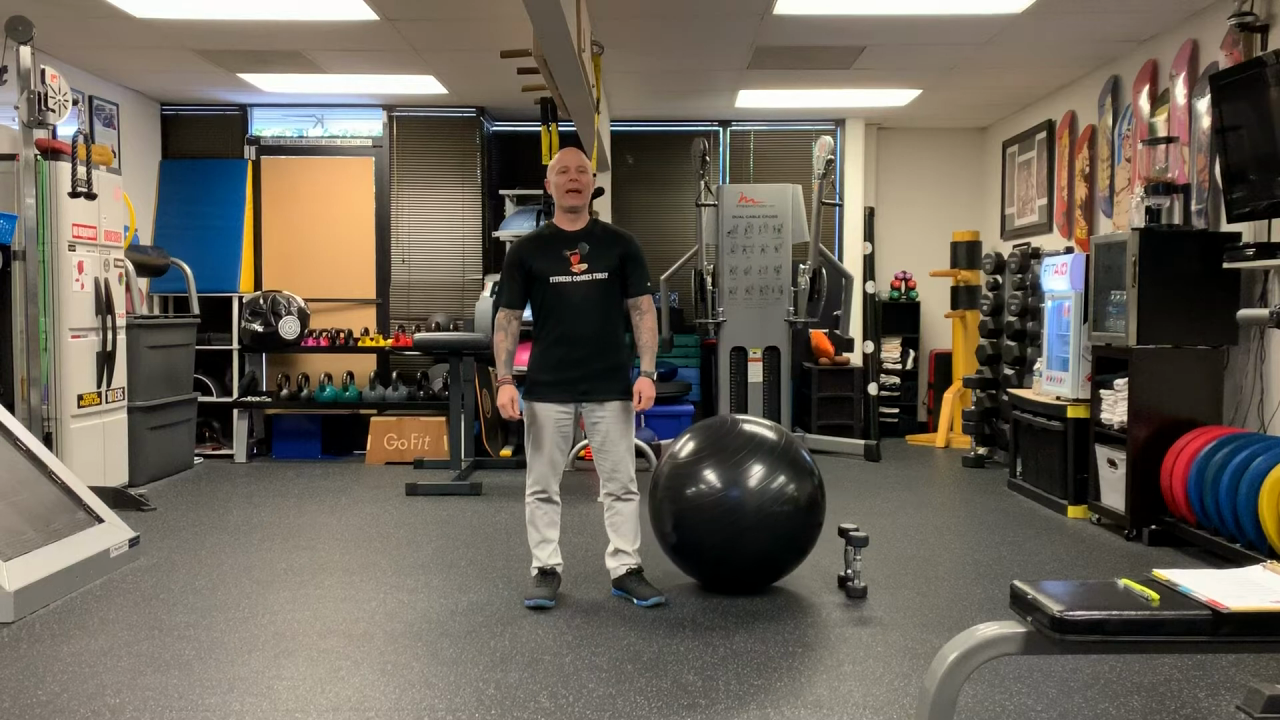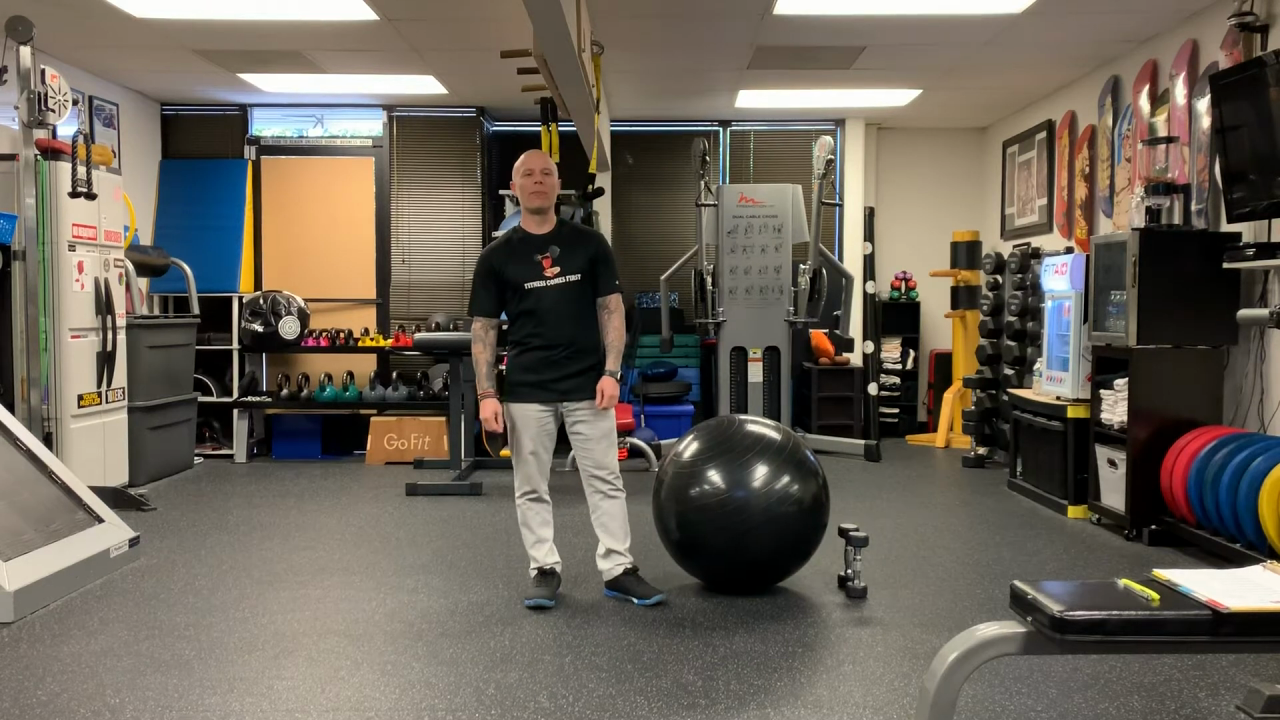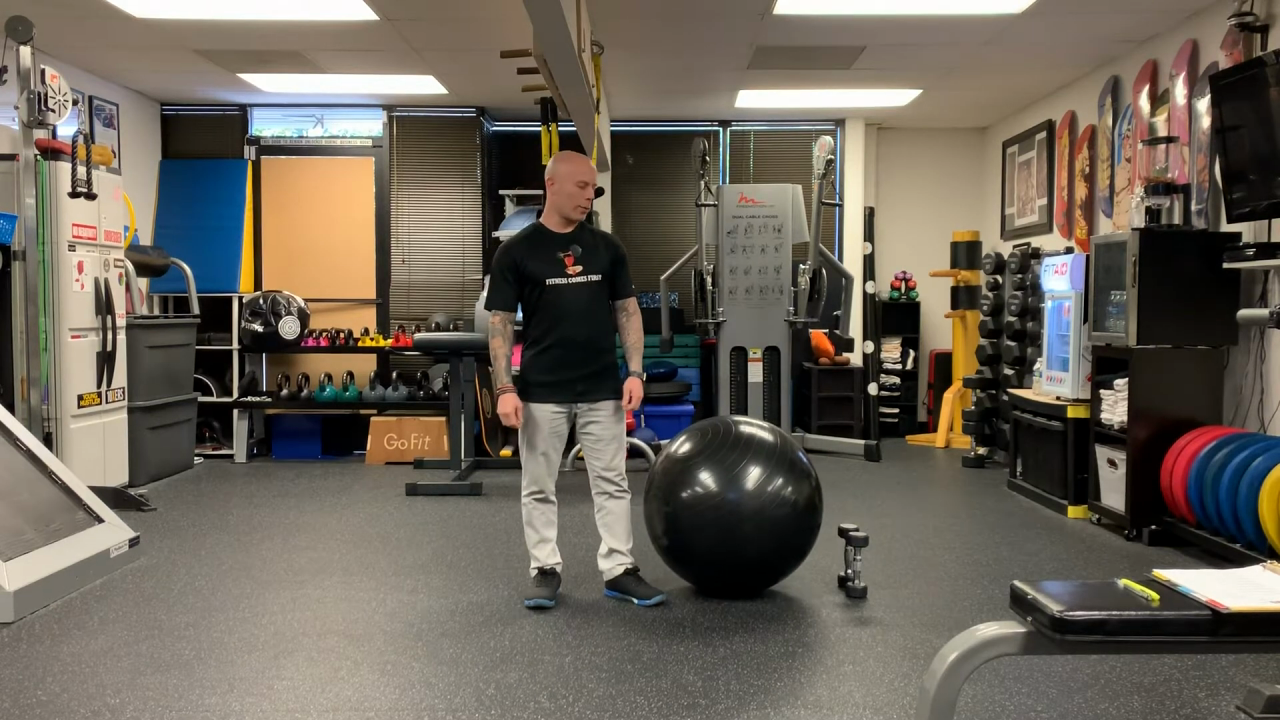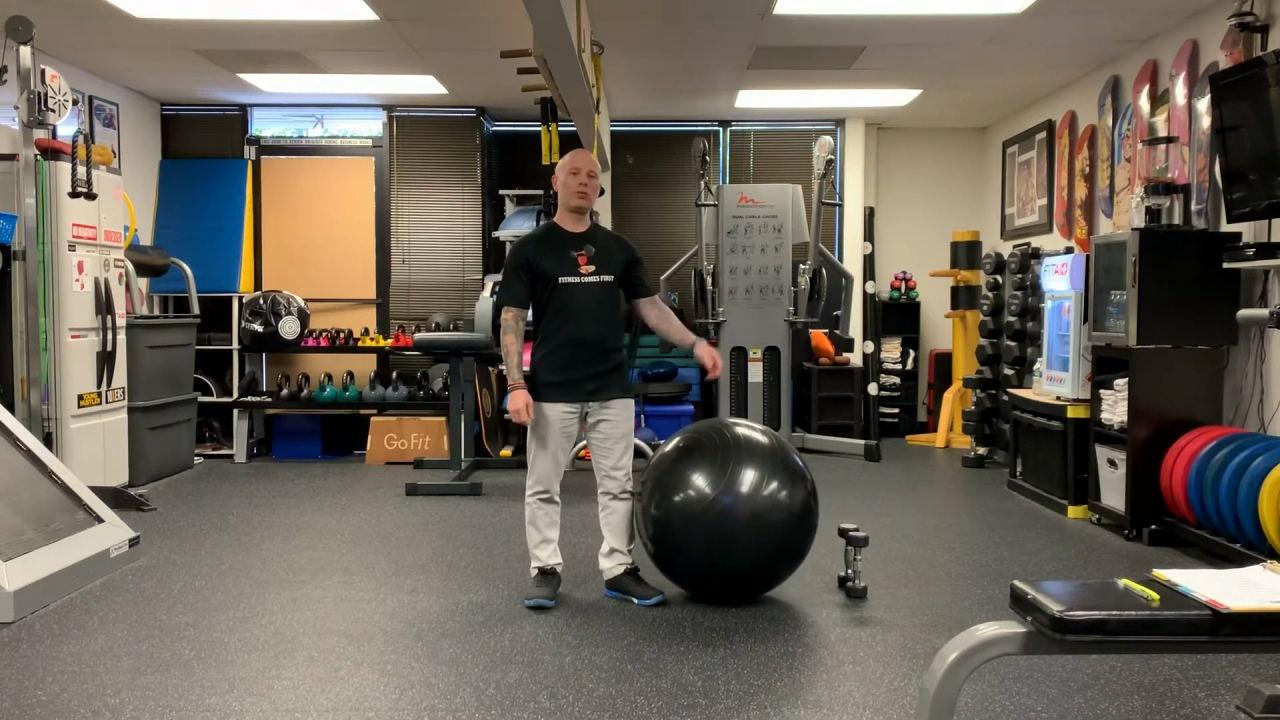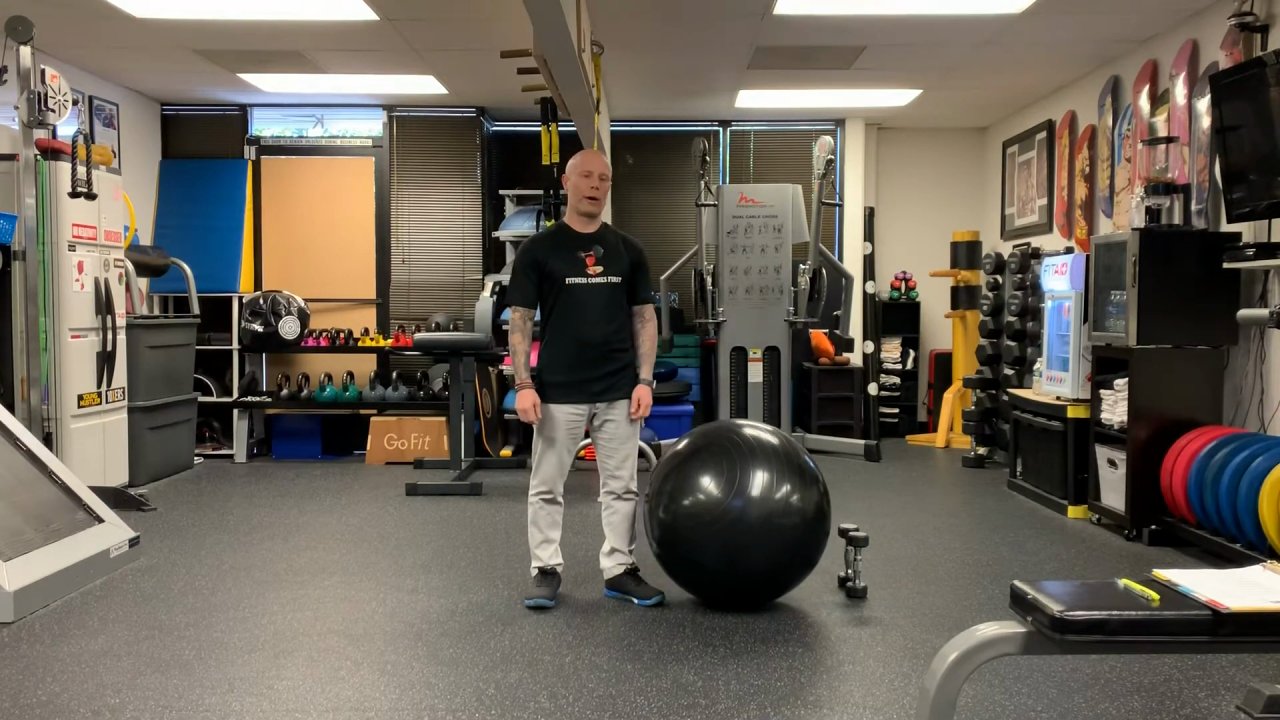
dt=1s
person 1, frame 1
left shoulder: (620, 244)
right shoulder: (526, 250)
left elbow: (642, 310)
right elbow: (508, 318)
left wrist: (646, 371)
right wrist: (504, 379)
left hip: (610, 388)
right hip: (546, 389)
left knee: (620, 484)
right knee: (542, 485)
left ankle: (625, 568)
right ankle: (546, 569)
person 1, frame 2
left shoulder: (589, 243)
right shoulder: (497, 256)
left elbow: (611, 309)
right elbow: (484, 327)
left wrist: (611, 371)
right wrist: (486, 392)
left hip: (587, 386)
right hip: (527, 391)
left knee: (605, 481)
right knee: (531, 487)
left ankle: (618, 569)
right ankle: (544, 569)
person 1, frame 3
left shoulder: (607, 247)
right shoulder: (516, 251)
left elbow: (627, 312)
right elbow: (501, 323)
left wrist: (635, 371)
right wrist: (505, 387)
left hip: (602, 389)
right hip: (541, 392)
left knee: (612, 483)
right knee: (539, 486)
left ankle: (618, 568)
right ankle: (545, 569)
person 1, frame 4
left shoulder: (619, 248)
right shoulder: (530, 249)
left elbow: (648, 307)
right elbow: (511, 320)
left wrist: (694, 342)
right wrist: (516, 384)
left hip: (612, 389)
right hip: (553, 391)
left knee: (618, 485)
right knee: (544, 486)
left ankle: (619, 568)
right ankle: (546, 569)
person 1, frame 5
left shoulder: (628, 250)
right shoulder: (538, 249)
left elbow: (644, 318)
right elbow: (520, 321)
left wrist: (644, 379)
right wrist: (523, 384)
left hip: (618, 391)
right hip: (559, 392)
left knee: (621, 486)
right knee: (547, 487)
left ankle: (619, 568)
right ankle: (545, 569)
